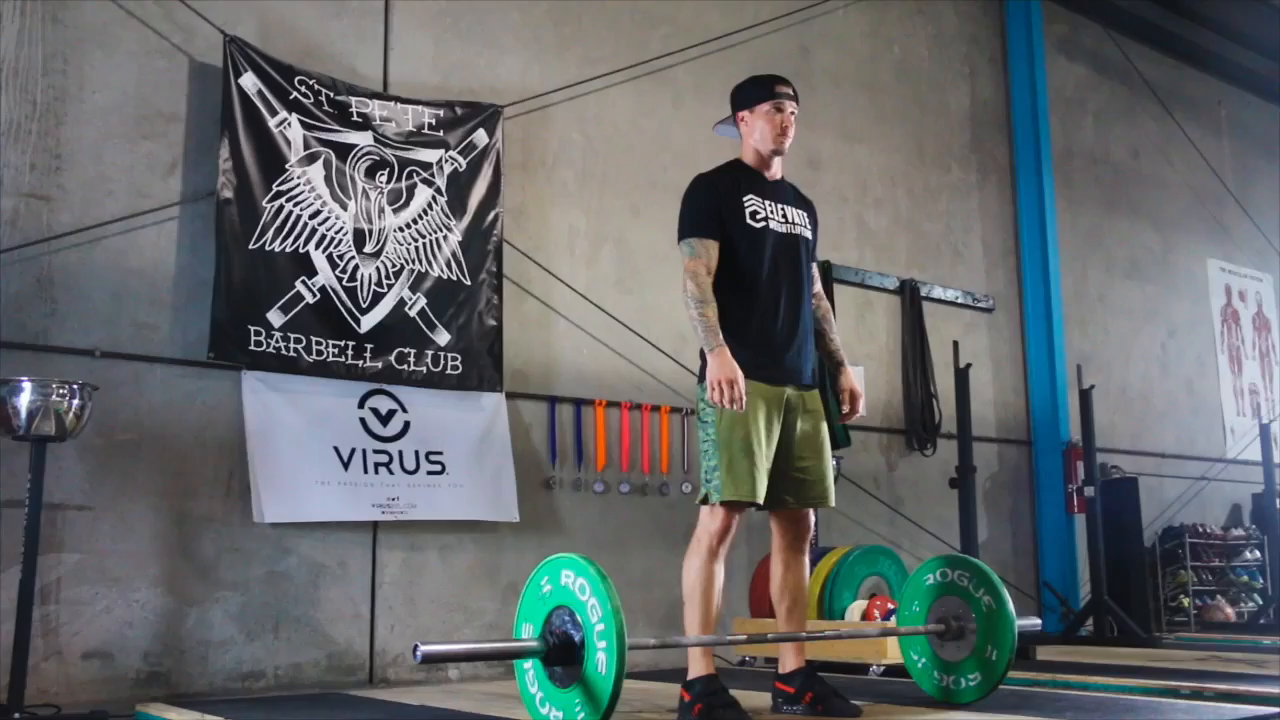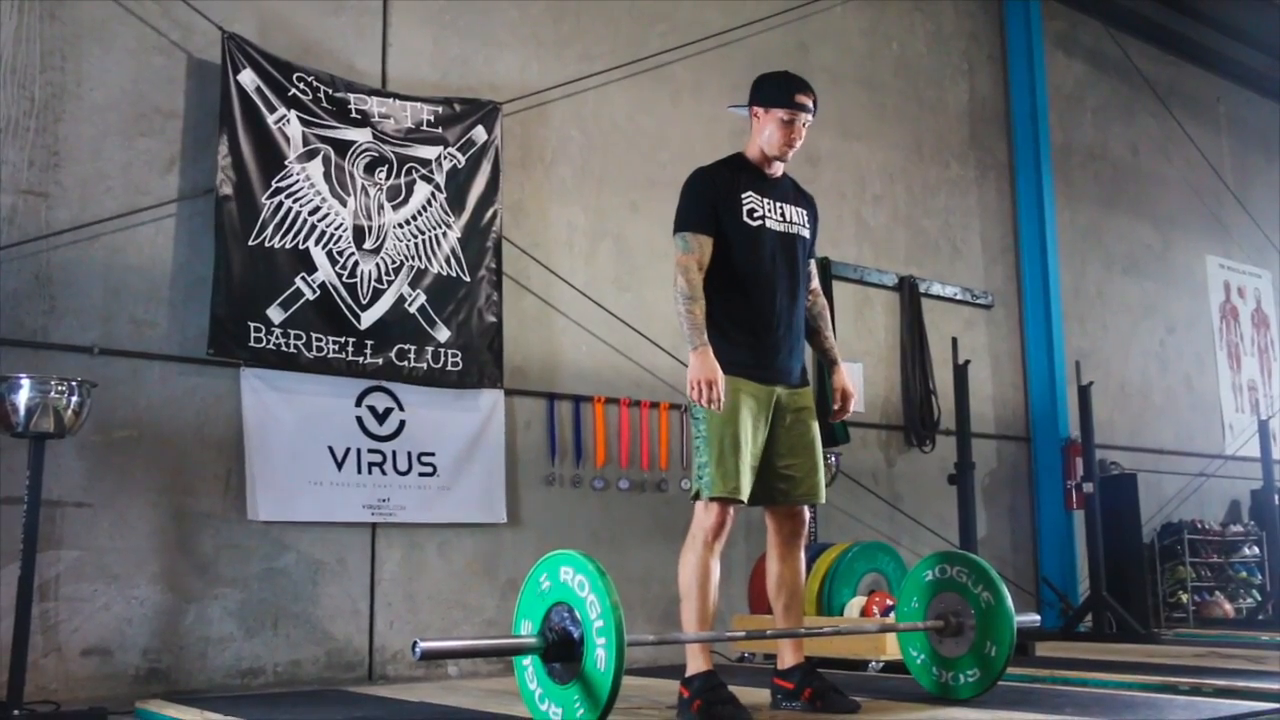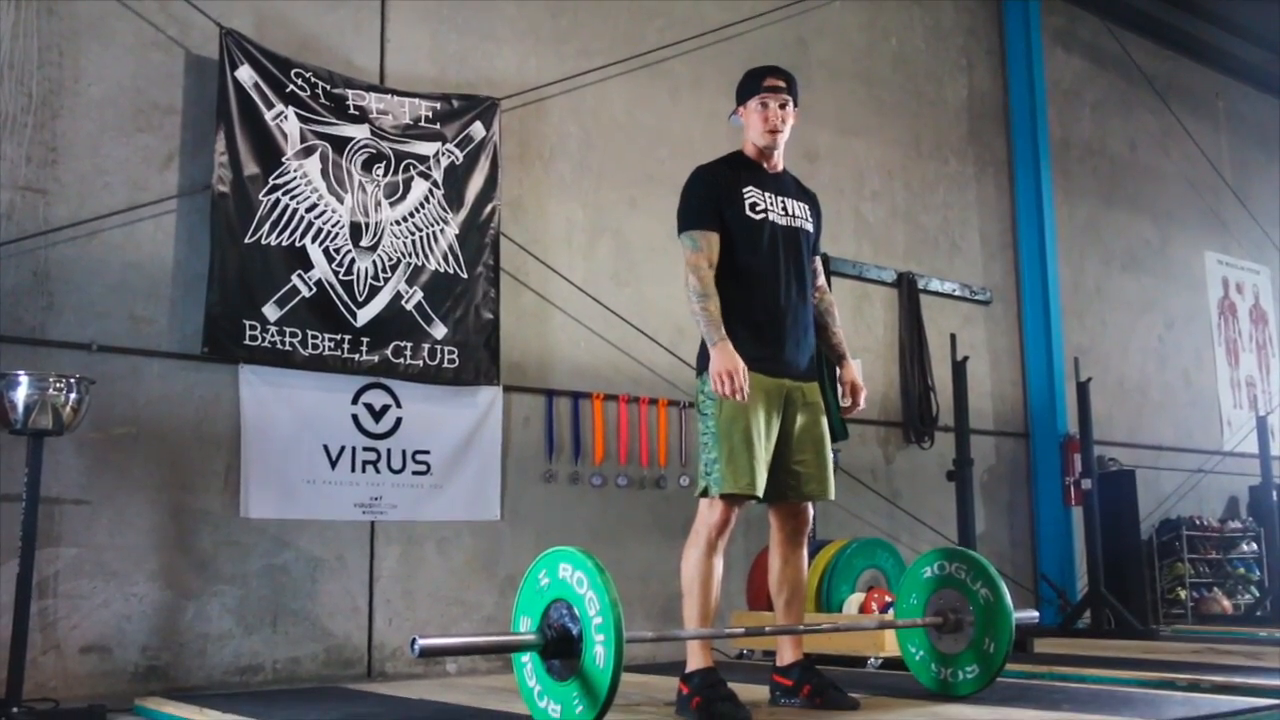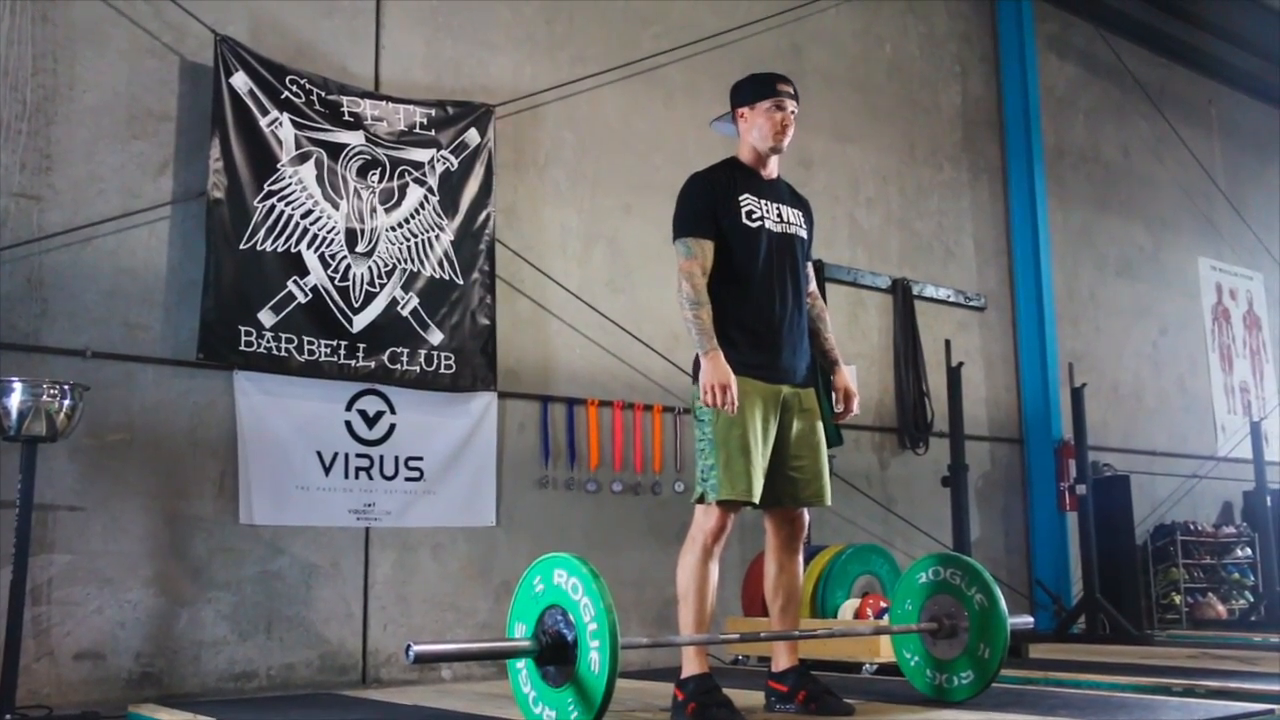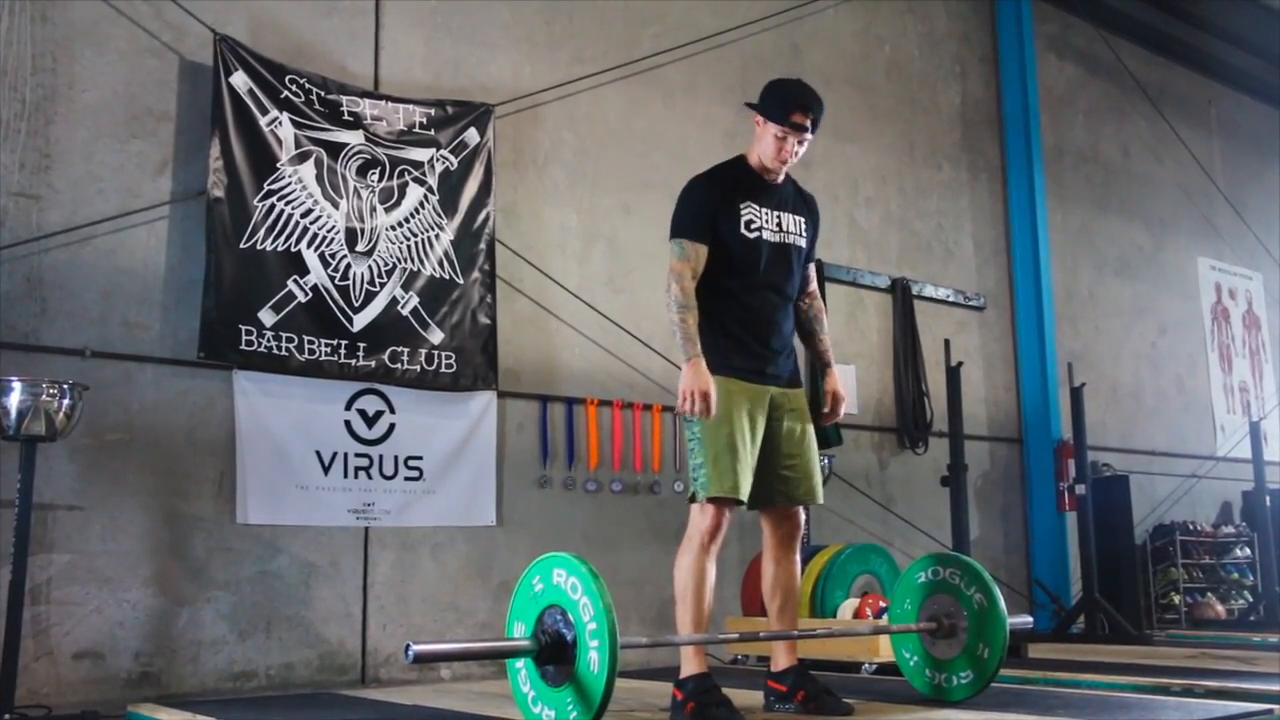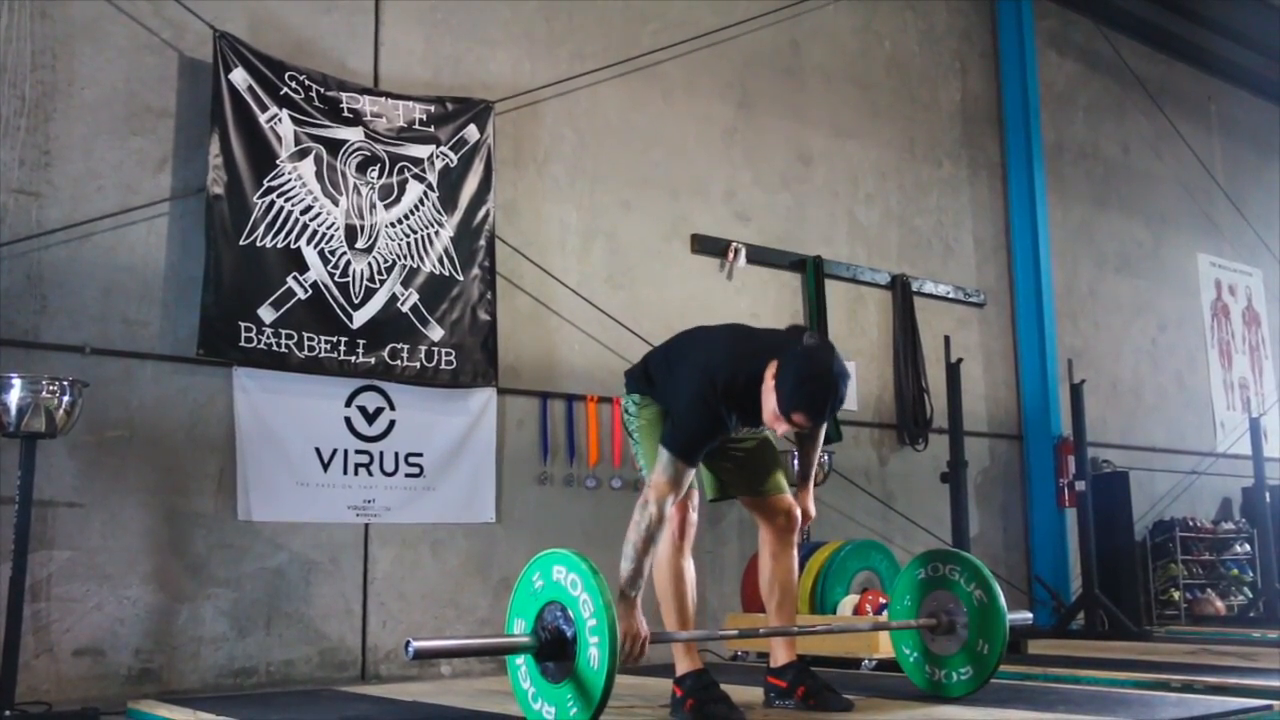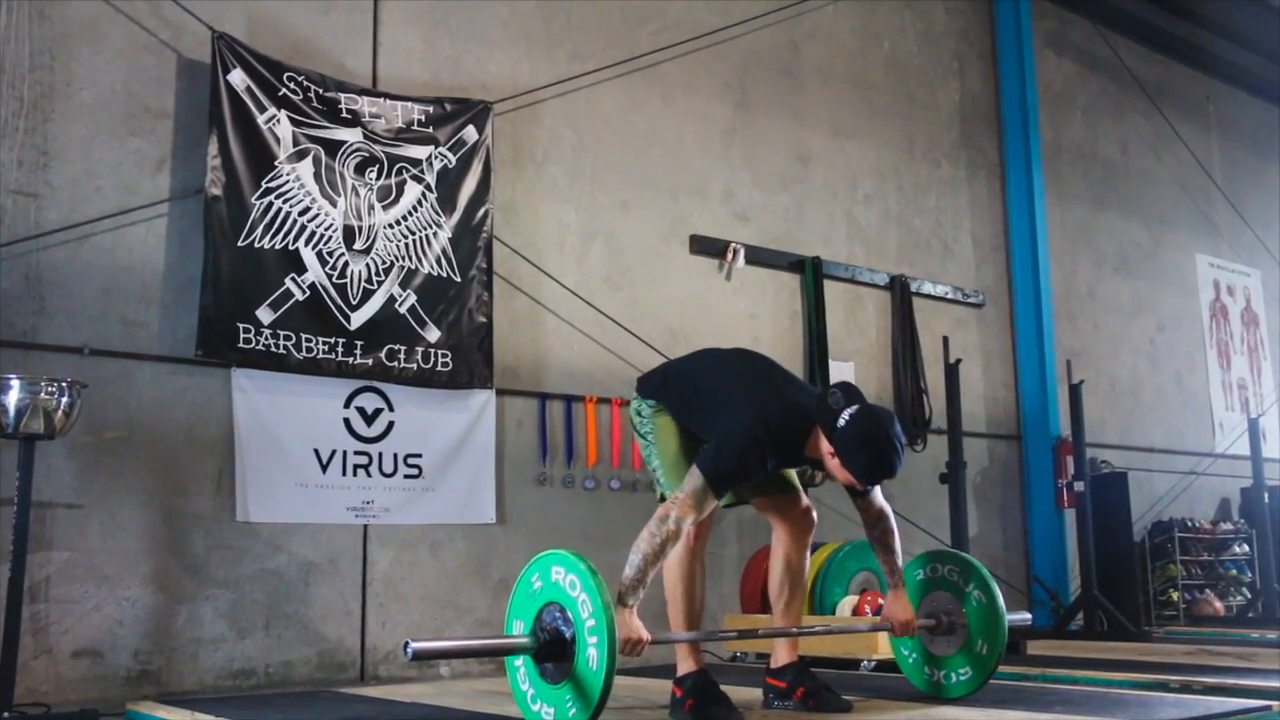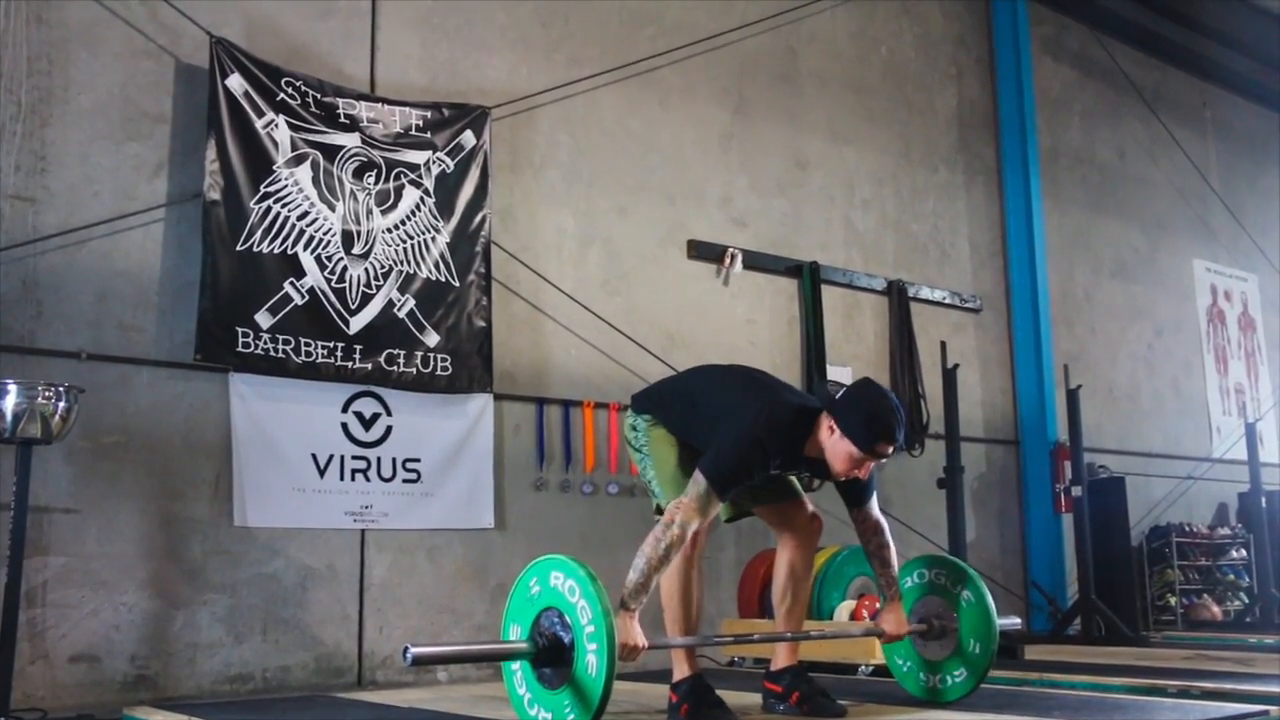
dt=0.7s
person 1, frame 1
left shoulder: (800, 204)
right shoulder: (713, 189)
right elbow: (696, 278)
left wrist: (840, 366)
right wrist: (717, 352)
left hip: (799, 382)
right hip: (741, 377)
left knee: (797, 524)
right knee: (721, 516)
person 1, frame 2
left shoulder: (802, 202)
right shoulder: (713, 184)
right elbow: (688, 273)
left wrist: (834, 364)
right wrist: (700, 350)
left hip: (790, 380)
right hip: (733, 374)
left knee: (792, 520)
right knee: (715, 512)
person 1, frame 3
left shoulder: (804, 197)
right shoulder: (713, 180)
right elbow: (698, 272)
left wrist: (843, 358)
right wrist: (721, 346)
left hip: (799, 375)
right hip: (741, 369)
left knee: (795, 514)
right knee: (719, 508)
left ankle: (790, 667)
person 1, frame 4
left shoulder: (796, 203)
right shoulder: (710, 187)
right elbow: (691, 279)
left wrist: (835, 365)
right wrist: (711, 355)
left hip: (795, 381)
right hip: (737, 377)
left knee: (791, 522)
right knee: (716, 515)
person 1, frame 5
left shoulder: (804, 205)
right shoulder: (712, 190)
right elbow: (682, 278)
left wrist: (829, 370)
right wrist: (693, 366)
left hip: (785, 385)
right hip: (724, 379)
left knee: (788, 523)
right knee: (711, 517)
person 1, frame 6
left shoulder: (812, 374)
right shoulder: (710, 394)
left elbow: (812, 423)
right elbow: (657, 503)
left wrist: (805, 487)
right wrist: (627, 606)
left hip: (732, 416)
right hip: (658, 398)
left knee: (784, 516)
right knee: (681, 515)
left ankle: (784, 671)
right ankle: (689, 679)
person 1, frame 7
left shoulder: (845, 434)
right shoulder: (758, 438)
left elbow: (877, 513)
right elbow: (674, 517)
left wrist: (897, 591)
right wrist: (624, 609)
left hip: (725, 404)
right hip: (664, 403)
left knee: (798, 517)
right knee: (695, 521)
left ankle: (783, 673)
right ankle: (690, 680)
person 1, frame 8
left shoulder: (842, 447)
right shoulder: (759, 437)
left elbow: (872, 526)
right elbow: (679, 522)
left wrist: (893, 603)
right wrist: (627, 614)
left hip: (718, 425)
right hip: (660, 420)
left knee: (803, 524)
right knee: (693, 530)
left ankle: (783, 676)
right ankle: (685, 684)
